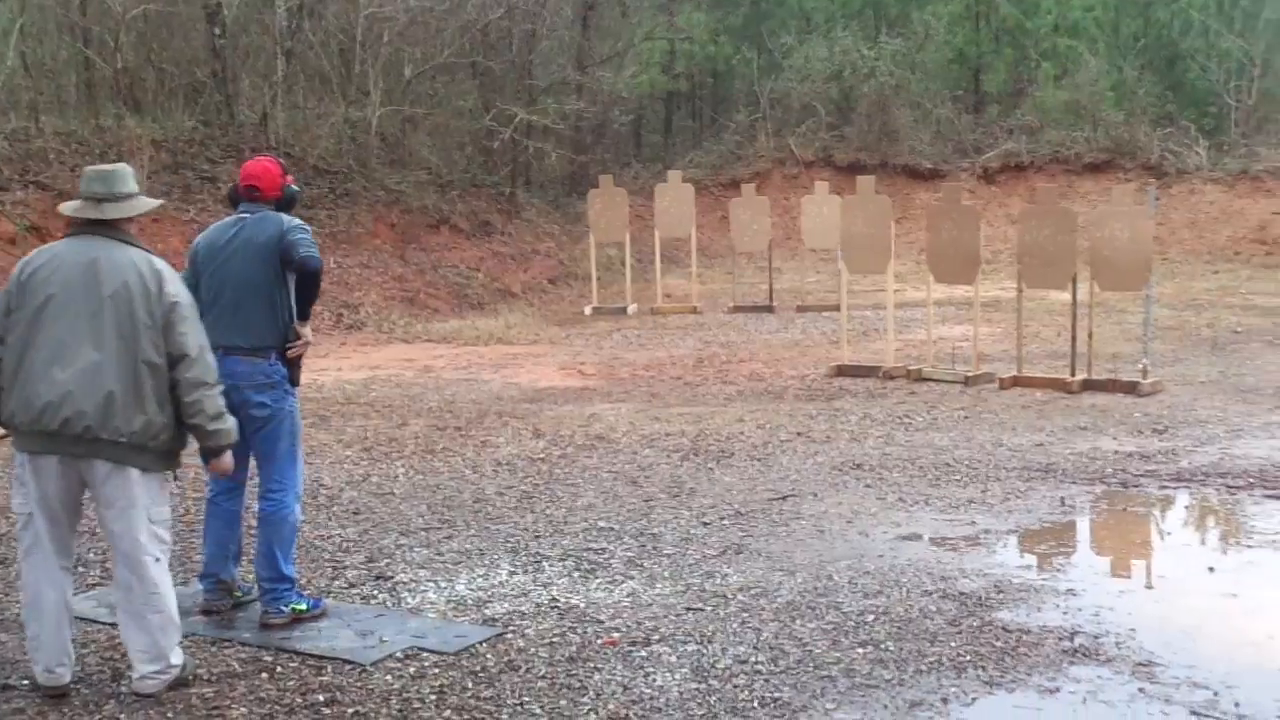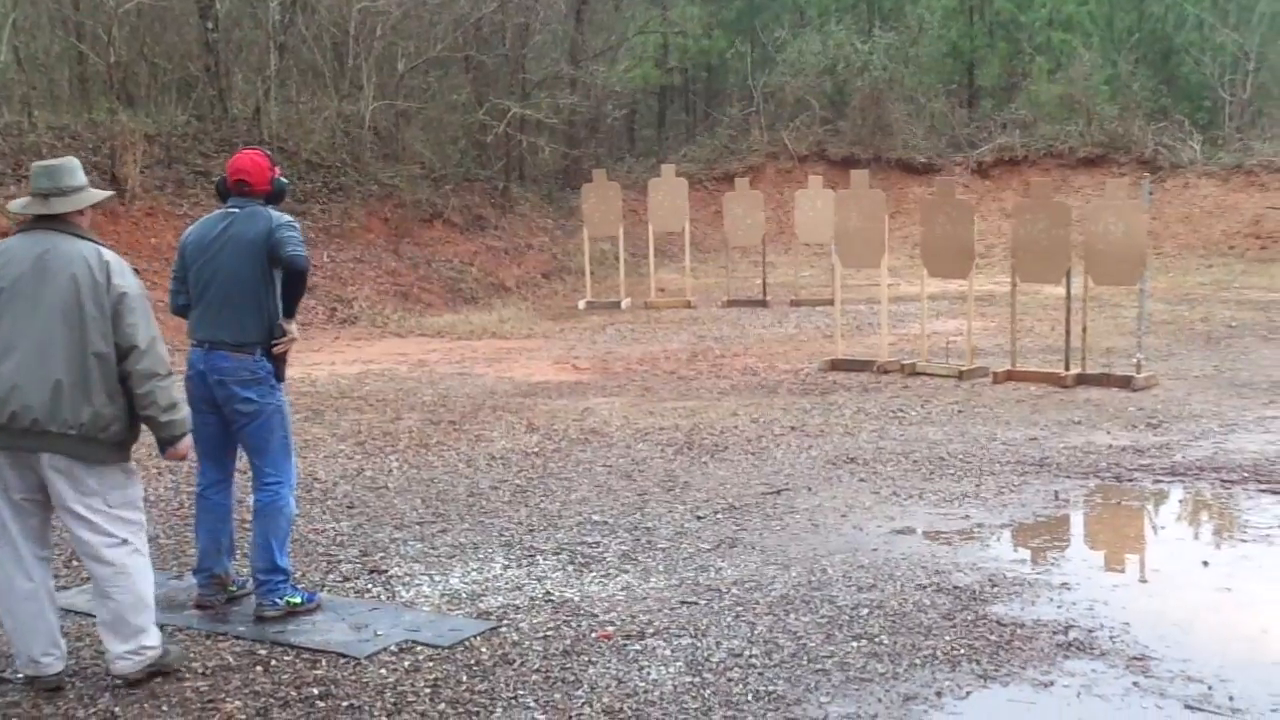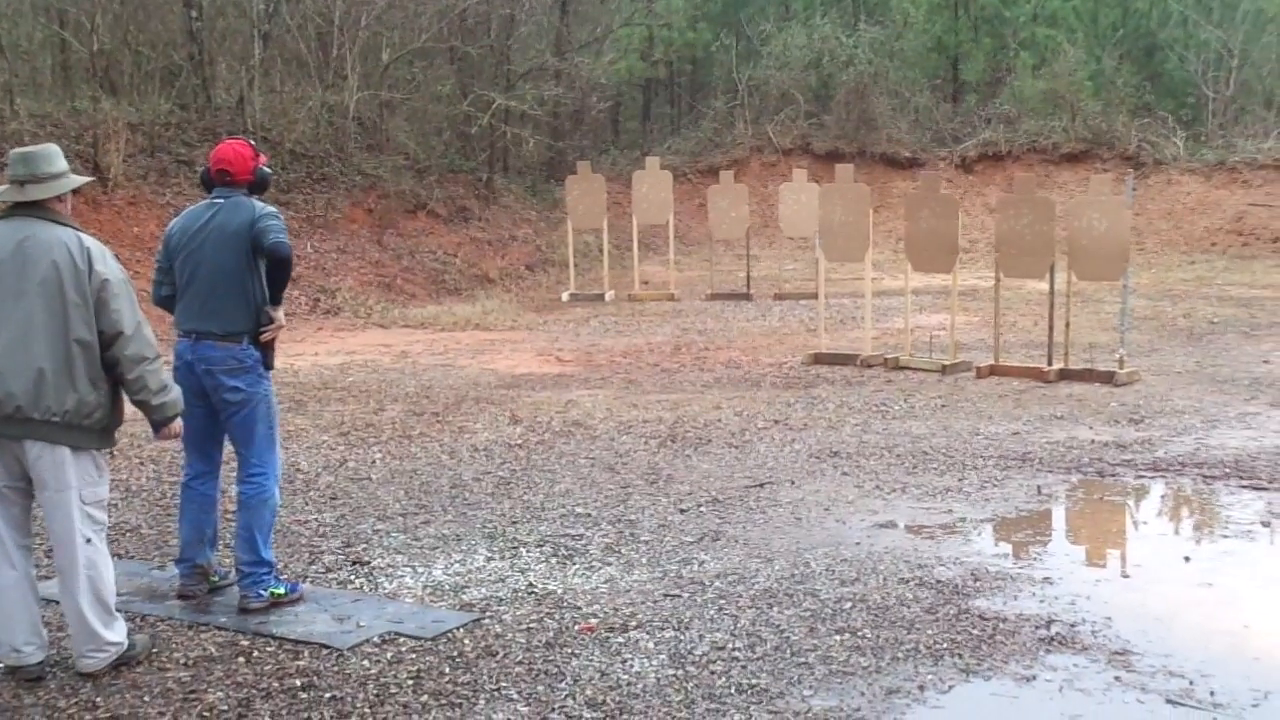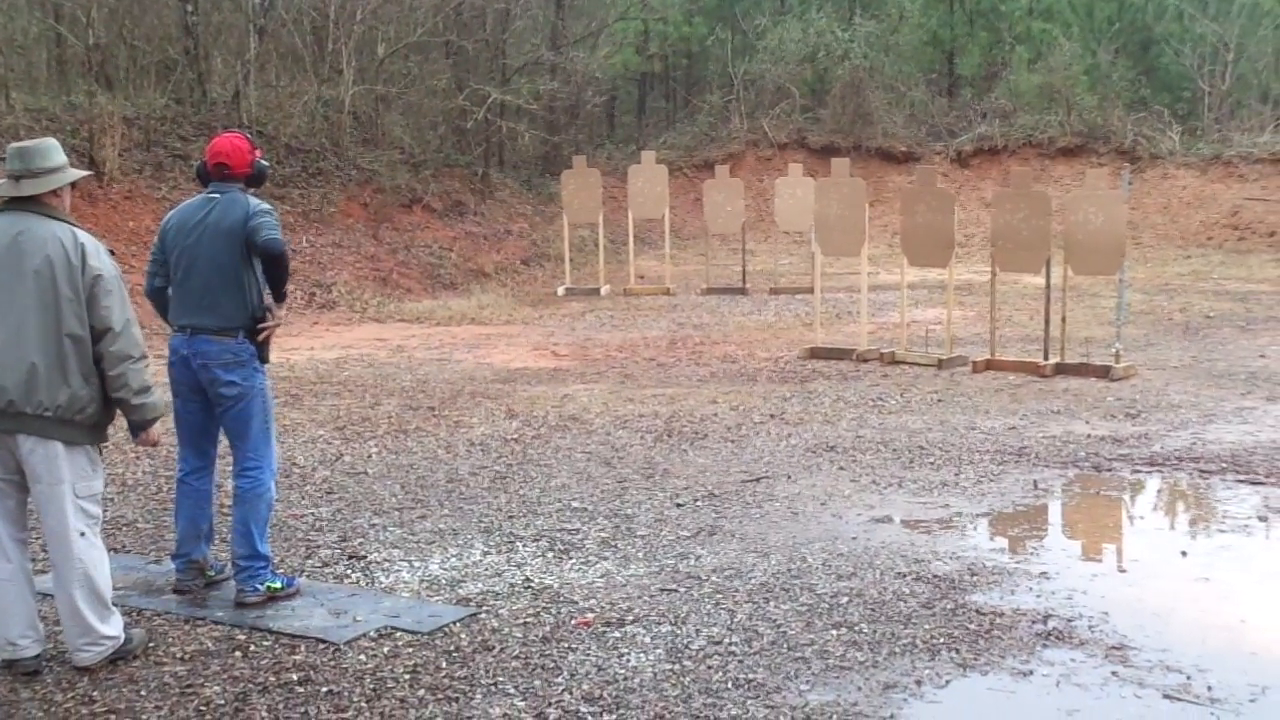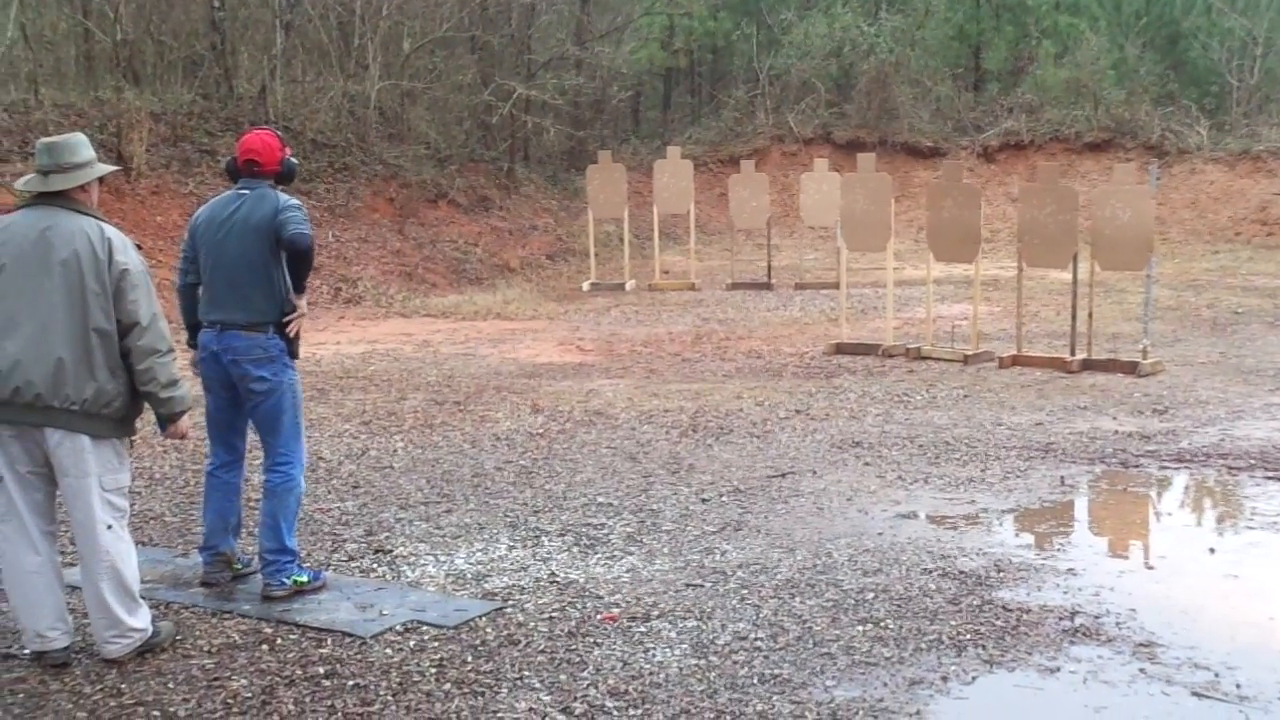
dt=0.4s
person 1, frame 1
right shoulder: (154, 274)
right elbow: (192, 367)
right wrist: (216, 439)
right hip: (125, 436)
left knee: (44, 555)
right knee: (141, 557)
left ankle: (51, 670)
right ankle: (156, 668)
person 1, frame 2
right shoulder: (105, 266)
right elbow: (144, 358)
right wrist: (171, 428)
right hip: (80, 430)
right knee: (114, 540)
right ankle: (136, 650)
person 1, frame 3
right shoulder: (86, 253)
right elbow: (130, 343)
right wrist: (162, 408)
right hip: (61, 417)
right knee: (79, 537)
right ankle: (99, 646)
person 1, frame 4
right shoulder: (80, 248)
right elbow: (117, 342)
right wrist: (141, 411)
right hip: (54, 411)
right knee: (73, 529)
right ankle: (96, 641)
person 1, frame 5
right shoulder: (107, 243)
right elbow: (145, 336)
right wrist: (170, 405)
right hip: (81, 405)
right knee: (100, 523)
left ankle: (45, 638)
right ankle: (123, 633)
person 2, frame 1
left shoulder: (206, 239)
right shoulder: (286, 228)
left elbow: (191, 310)
right elbow: (310, 265)
right wrist: (302, 321)
left hip: (214, 369)
right hip: (263, 371)
left knee: (224, 484)
right knee: (279, 488)
left ankle: (218, 587)
right ankle: (278, 599)
person 2, frame 2
left shoulder: (195, 233)
right shoulder: (275, 223)
left elbow: (179, 303)
right elbow: (297, 264)
right wrist: (287, 317)
left hip: (201, 363)
right hip: (250, 367)
left knee: (212, 479)
right knee: (274, 480)
left ankle: (213, 581)
right ankle: (274, 592)
person 2, frame 3
left shoulder: (180, 223)
right shoulder: (258, 213)
left elbow: (162, 294)
right elbow: (280, 251)
right wrist: (273, 305)
left hip: (188, 354)
right hip: (237, 357)
left knee: (199, 468)
right knee: (258, 471)
left ankle: (194, 571)
right ankle: (257, 583)
person 2, frame 4
left shoulder: (176, 217)
right shoulder: (252, 209)
left elbow: (154, 287)
right elbow: (274, 249)
right wrist: (278, 300)
left hip: (183, 351)
right hip: (232, 351)
left knee: (194, 463)
right knee: (254, 466)
left ankle: (191, 566)
right ankle: (254, 578)
person 2, frame 5
left shoulder: (205, 214)
right shoulder: (282, 205)
left elbow: (187, 284)
right elbow: (301, 243)
left wrist: (196, 341)
right wrist: (298, 293)
left hip: (214, 344)
right hip: (261, 347)
left knee: (224, 457)
right knee: (285, 461)
left ankle: (218, 559)
right ankle: (280, 572)
